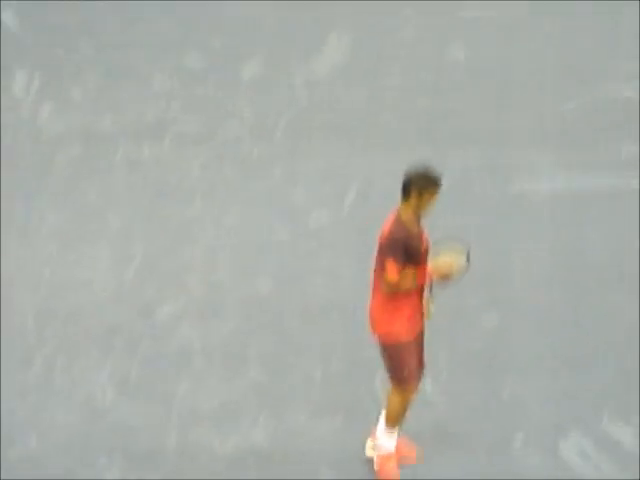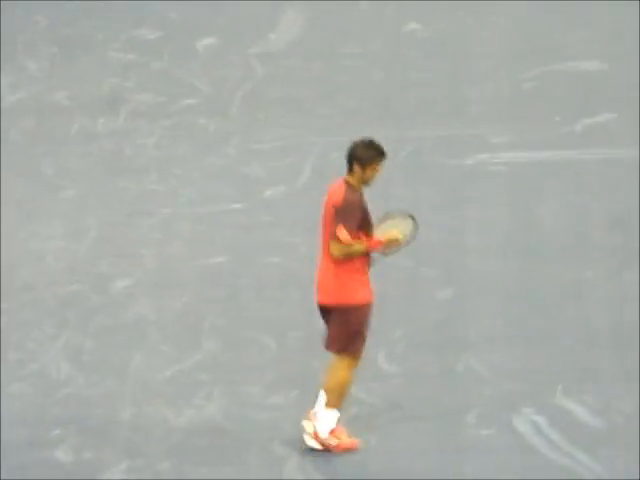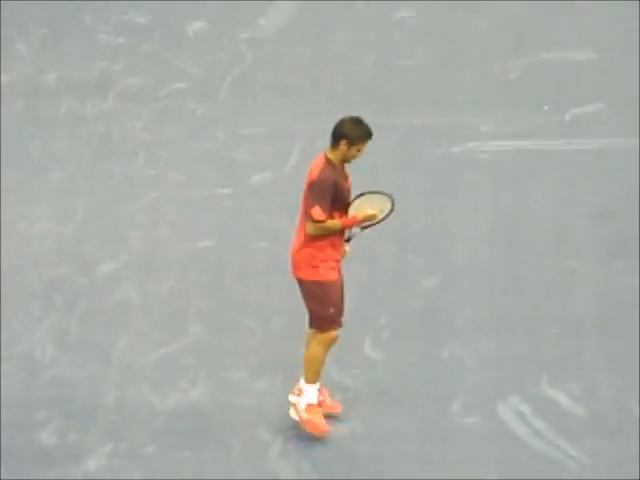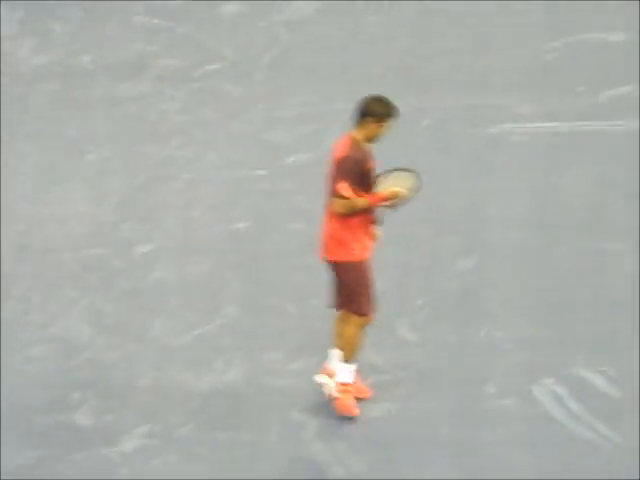
dt=0.3s
person 1, frame 1
left shoulder: (414, 224)
right shoulder: (396, 235)
right elbow: (389, 286)
left wrist: (421, 300)
right wrist: (430, 277)
left hip: (409, 317)
right hip: (394, 322)
left knee: (405, 384)
right knee: (405, 387)
left ankle: (385, 437)
right ankle: (384, 449)
person 1, frame 2
left shoulder: (341, 190)
right shoulder: (351, 201)
right elbow: (339, 250)
left wrist: (369, 246)
right wrist: (377, 243)
left hip: (333, 289)
right hip: (349, 292)
left knee: (344, 355)
right knee: (348, 358)
left ankle: (320, 415)
right ankle: (324, 429)
person 1, frame 3
left shoulder: (336, 168)
right shoulder: (324, 178)
right elbow: (313, 227)
left wrist: (340, 240)
right wrist: (354, 220)
left hip: (327, 261)
right hip: (314, 265)
left knee: (323, 328)
right knee: (327, 332)
left ankle: (306, 389)
right ankle: (307, 403)
person 1, frame 4
left shoulder: (357, 148)
right shoulder: (351, 156)
right elbow: (340, 206)
left wrist: (368, 223)
right wrist: (380, 198)
left hip: (354, 242)
right hip: (345, 247)
left knee: (349, 310)
right knee: (358, 314)
left ankle: (335, 369)
right ankle: (343, 382)
